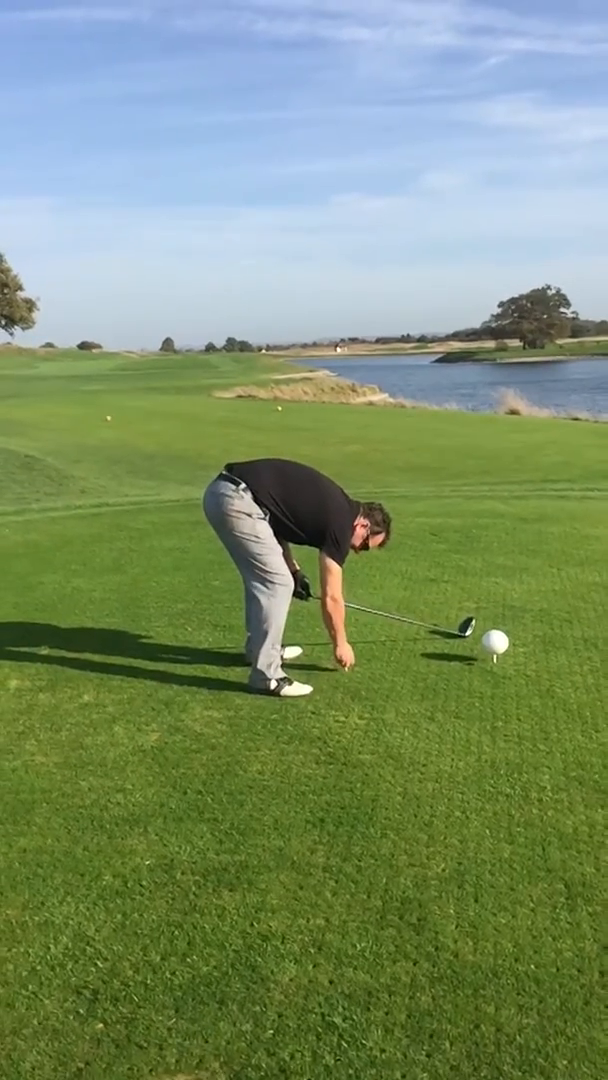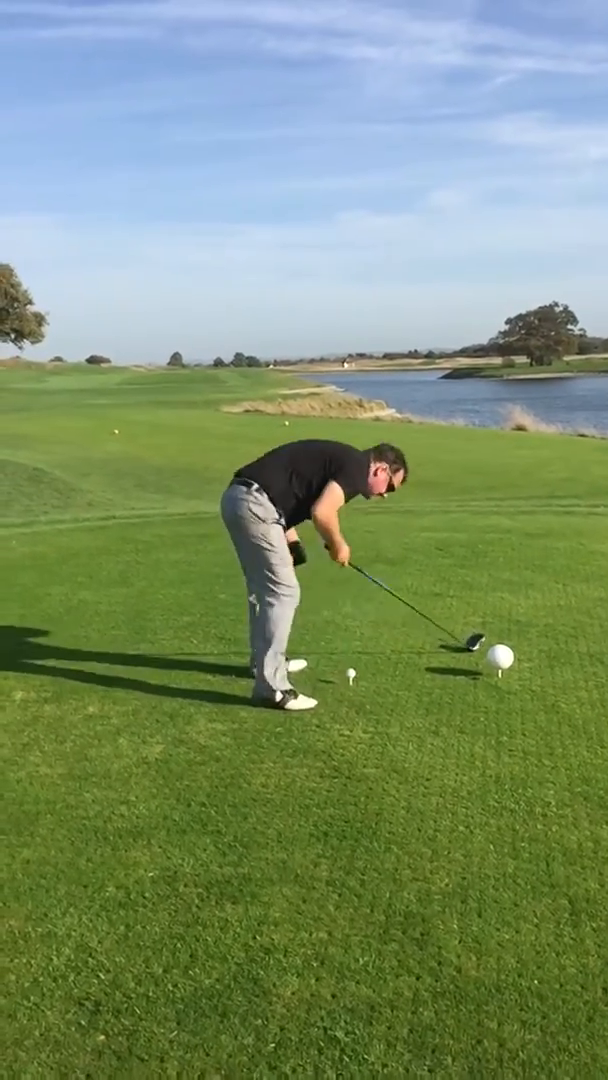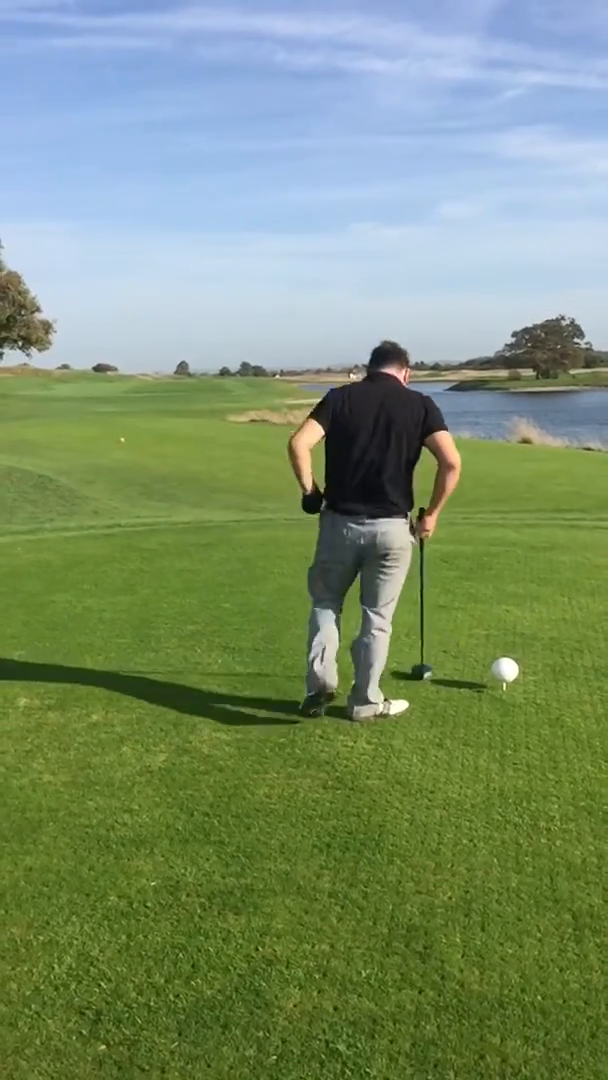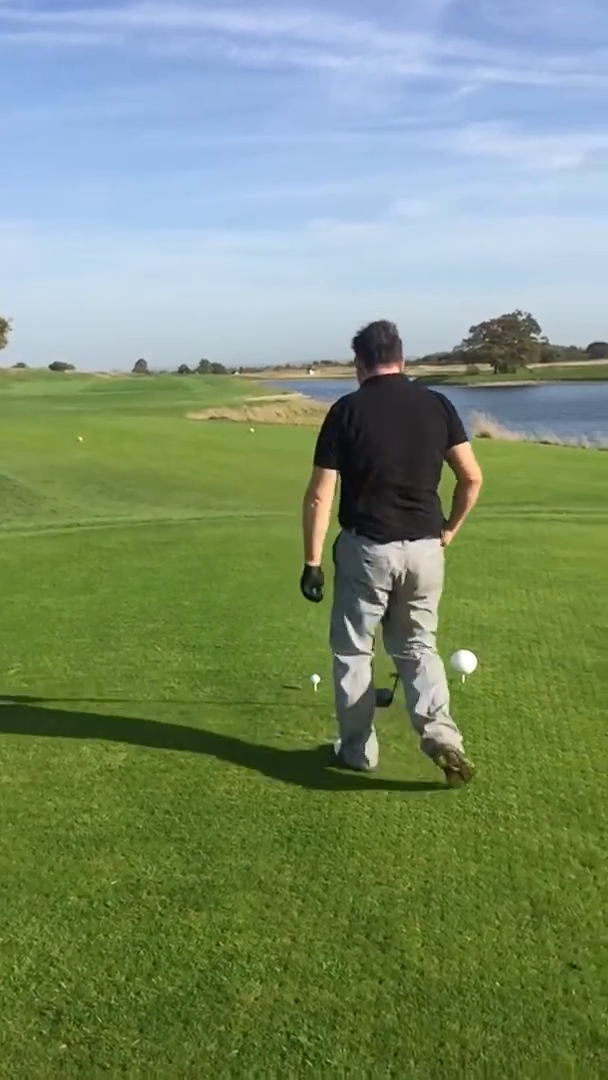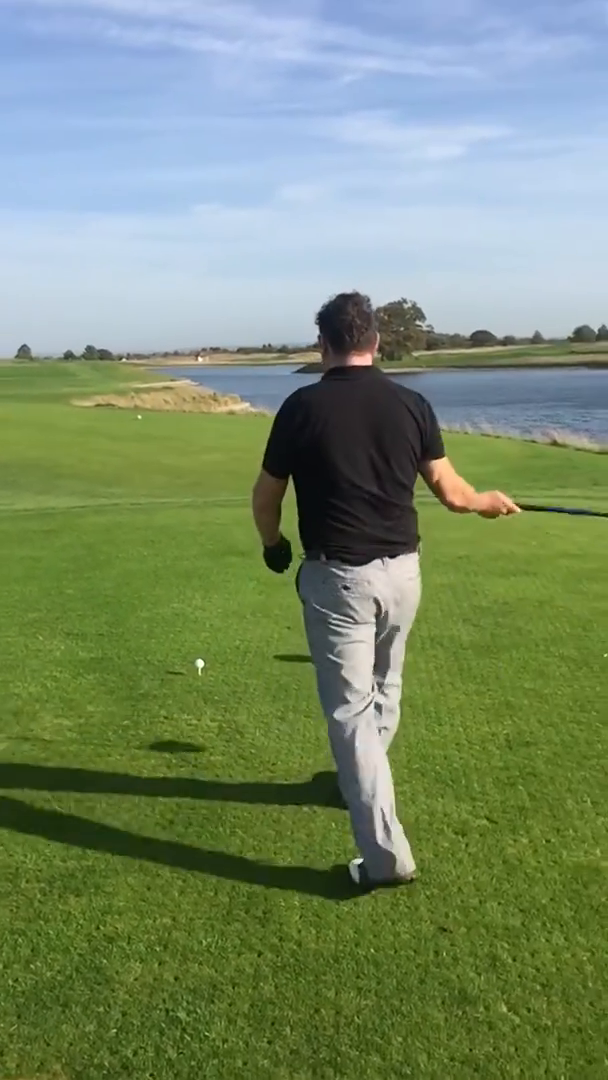
dt=0.7s
person 1, frame 1
left shoulder: (334, 506)
right shoulder: (339, 522)
right elbow: (331, 597)
left wrist: (293, 570)
right wrist: (341, 644)
left hip: (221, 491)
right hip: (237, 500)
left knee: (261, 576)
right knee: (277, 584)
left ankle: (259, 647)
right ankle: (266, 675)
person 1, frame 2
left shoulder: (334, 456)
right shoulder: (355, 466)
right elbow: (322, 511)
left wrist: (289, 540)
right wrist: (339, 546)
left hip: (239, 497)
right hip: (255, 505)
left knee: (266, 586)
right knee: (283, 592)
left ankle: (265, 660)
right ankle: (270, 685)
person 1, frame 3
left shoulder: (339, 398)
right shoulder: (421, 405)
left elbow: (298, 443)
right elbow: (451, 462)
left wrist: (309, 490)
right wrist: (432, 513)
left hip: (340, 521)
right hip: (392, 526)
left knee: (325, 603)
right knee: (377, 618)
left ankle: (320, 678)
right ankle: (365, 701)
person 1, frame 4
left shoulder: (347, 411)
right shoulder: (438, 406)
left elbow: (321, 494)
right elbow: (471, 479)
left wrist: (312, 562)
right wrist: (449, 528)
left hip: (366, 550)
right hip: (423, 548)
left knee: (353, 653)
right knee: (418, 646)
left ankle: (358, 750)
right ankle: (439, 731)
person 1, frame 5
left shoulder: (302, 406)
right shoulder: (412, 404)
left elbow: (265, 496)
right elbow: (450, 491)
left wrist: (273, 544)
right wrist: (496, 502)
left hip: (338, 576)
right hip: (402, 570)
left knee: (349, 709)
right knee: (382, 688)
left ankle: (386, 850)
right ankle: (363, 786)
